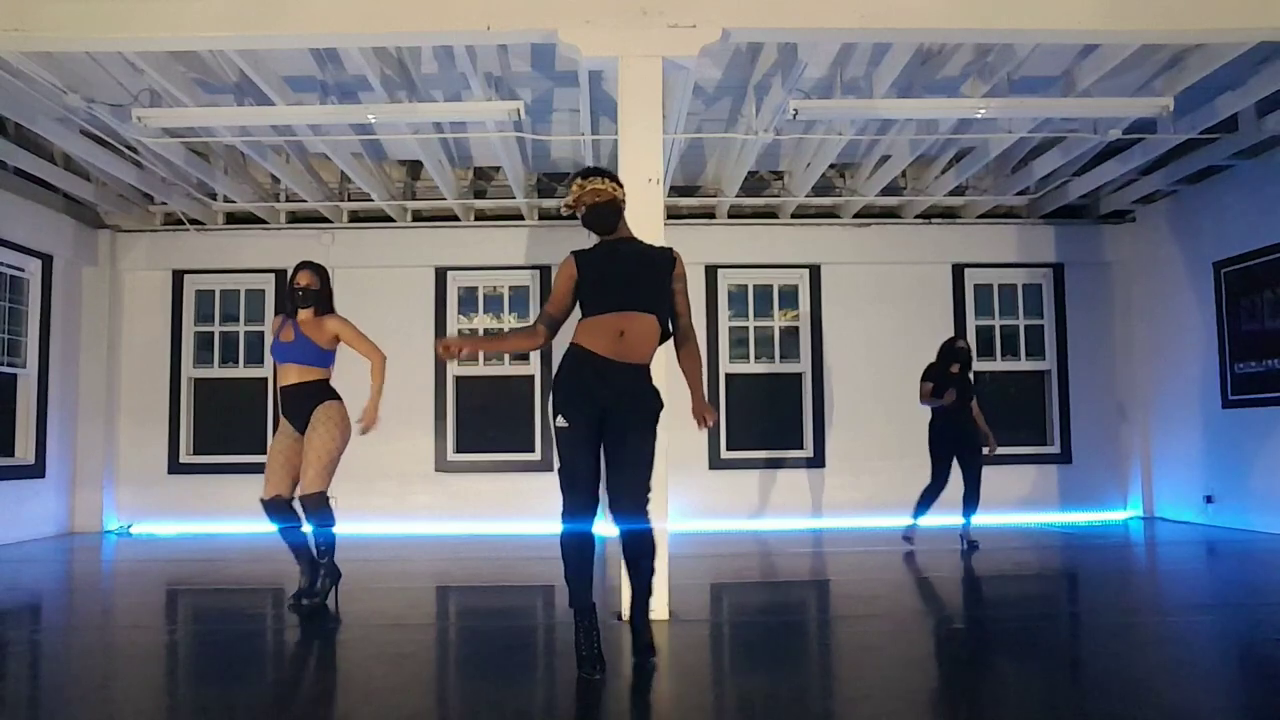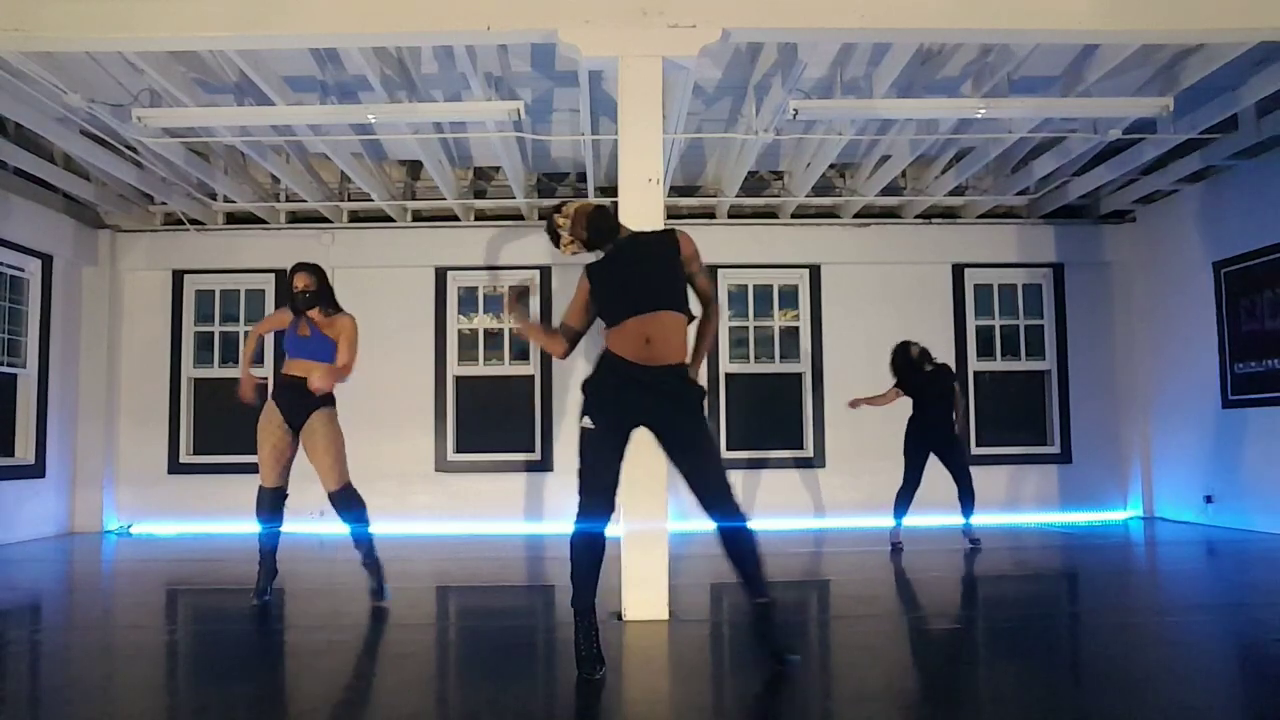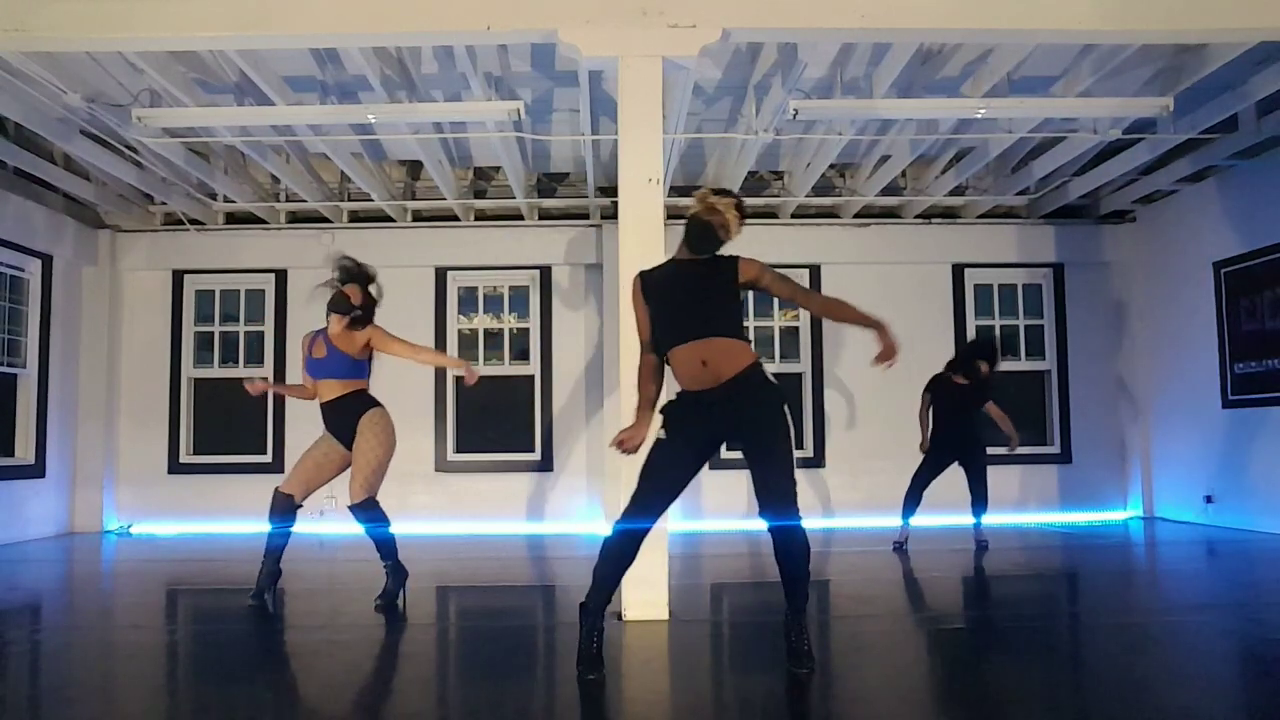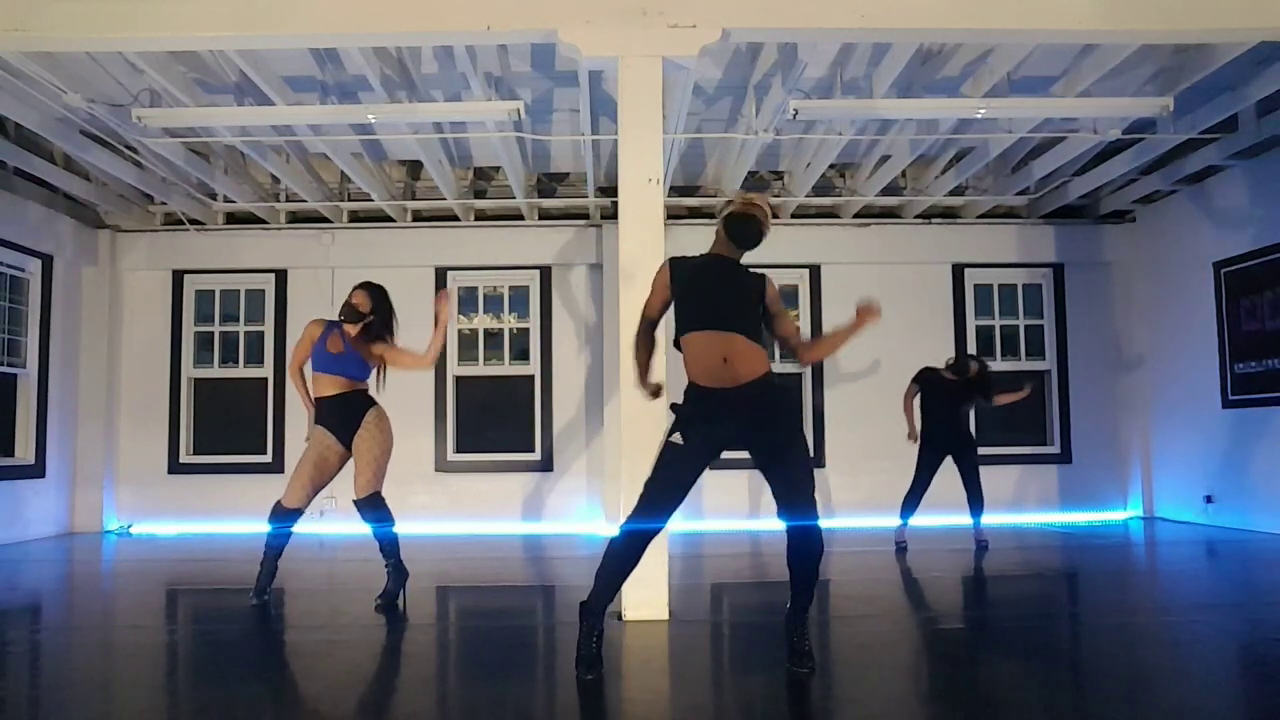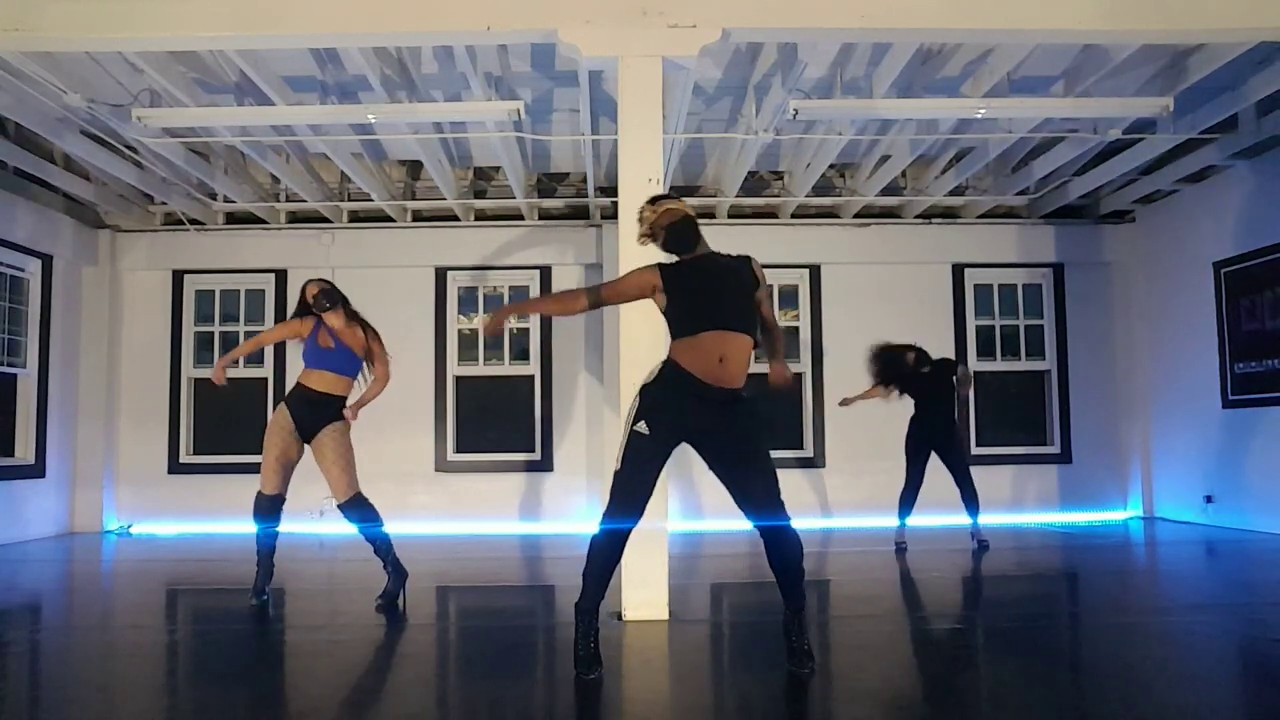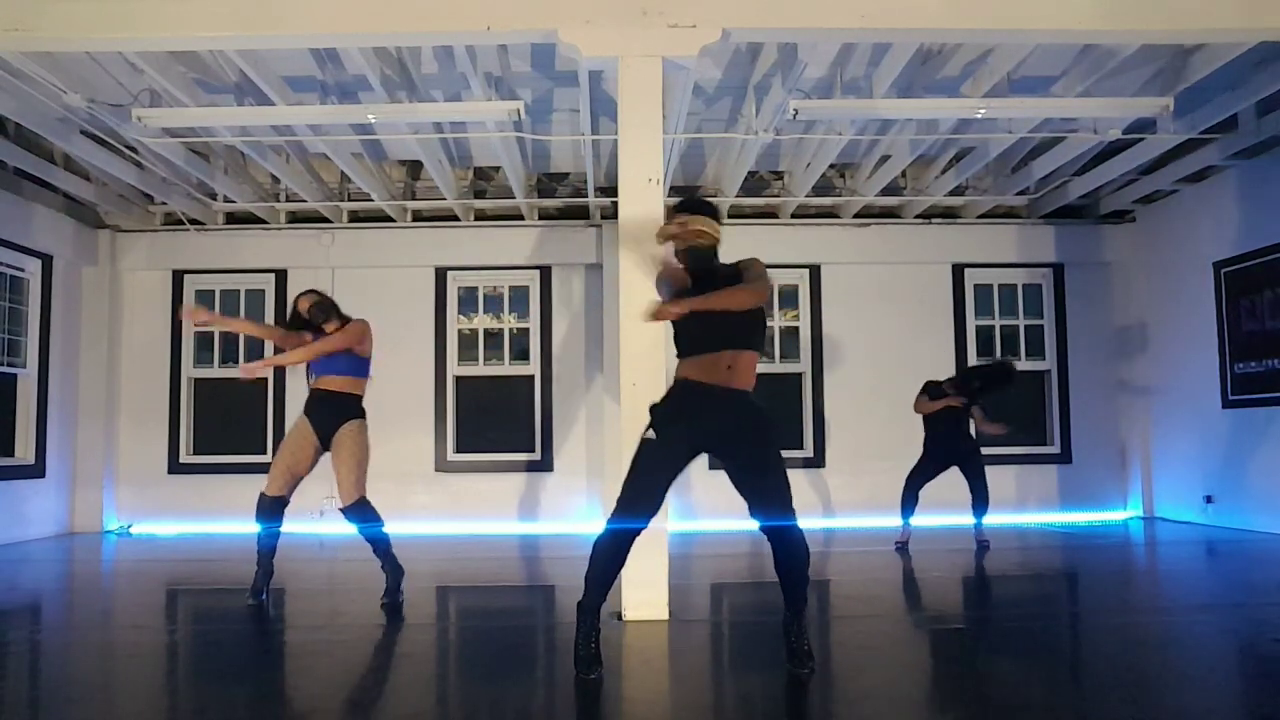
dt=0.5s
person 1, frame 1
left shoulder: (667, 261)
right shoulder: (578, 263)
left elbow: (684, 333)
right elbow: (540, 333)
left wrist: (697, 395)
right wrist: (477, 344)
left hip: (634, 389)
right hip: (579, 379)
left knee: (628, 507)
right knee: (578, 507)
left ankle: (639, 616)
right ankle: (584, 621)
person 1, frame 2
left shoulder: (673, 243)
right shoulder: (593, 276)
left elbow: (710, 305)
right elbow: (561, 343)
left wrist: (697, 362)
right wrist: (521, 322)
left hip: (674, 388)
right hip: (614, 387)
left knee: (720, 503)
right knee: (594, 511)
left ankle: (762, 609)
right ankle: (585, 623)
person 1, frame 3
left shoulder: (736, 269)
right shoulder: (647, 283)
left elbow: (810, 299)
right elbow: (650, 357)
left wrist: (876, 326)
right wrist: (643, 421)
left hip: (752, 397)
right hip: (692, 410)
left knee: (781, 515)
right knee: (637, 516)
left ankle: (797, 623)
right ankle: (592, 619)
person 1, frame 4
left shoulder: (761, 285)
right shoulder: (676, 271)
left elbow: (803, 352)
right elbow: (648, 327)
left wrist: (856, 326)
right wrist: (644, 377)
left hip: (766, 404)
right hip: (702, 409)
left knee: (803, 519)
right knee: (647, 518)
left ankle: (797, 625)
right ankle: (592, 615)
person 1, frame 5
left shoulder: (747, 268)
right shoulder: (659, 277)
left elbow: (769, 323)
right elbow: (586, 298)
left wrist: (778, 360)
right wrist: (516, 307)
left hip: (730, 408)
right hip: (670, 397)
left knee: (773, 519)
right knee: (622, 515)
left ankle: (796, 623)
right ankle: (587, 623)
person 1, frame 6
left shoulder: (745, 272)
right shoulder: (676, 276)
left elbow: (757, 294)
right elbow: (666, 286)
left wrist: (690, 305)
left hip: (742, 414)
right hip: (684, 408)
left knee: (782, 522)
right knee: (628, 517)
left ankle: (796, 626)
right ankle: (588, 620)
person 2, frame 1
left shoulder: (332, 324)
right shoulder: (279, 323)
left elbow: (377, 357)
left wrist: (373, 404)
left hip: (324, 409)
right hip: (291, 417)
left knee: (311, 493)
right knee: (273, 498)
left ankle: (327, 571)
right ankle: (309, 568)
person 2, frame 2
left shoulder: (344, 322)
right shoulder: (289, 318)
left elbow: (342, 369)
right elbow: (256, 334)
left wrist: (325, 378)
right wrist: (246, 372)
left hip: (319, 409)
right hip: (281, 404)
left knee: (338, 486)
right knee: (270, 487)
left ankle: (371, 562)
right ankle: (267, 570)
person 2, frame 3
left shoulder: (364, 334)
right shoulder: (310, 340)
left elbow: (412, 351)
left wrist: (456, 363)
right wrist: (272, 387)
left hip: (368, 420)
right hip: (335, 432)
left knee: (360, 499)
right knee: (286, 494)
left ankle: (394, 572)
right ankle: (268, 572)
person 2, frame 4
left shoulder: (377, 347)
right shoulder: (319, 329)
left elbow: (426, 361)
right elbow: (295, 366)
left wrist: (442, 317)
right wrist: (311, 409)
left hip: (367, 418)
right hip: (328, 427)
left knee: (367, 496)
right knee: (291, 501)
left ankle: (396, 573)
right ankle: (266, 573)
person 2, frame 5
left shoulder: (365, 333)
right shoulder: (308, 326)
left elbow: (382, 376)
right elbow: (263, 338)
left wrist: (358, 405)
right wrist: (225, 360)
left hip: (331, 419)
right hip: (293, 411)
left knee: (349, 496)
right knee: (270, 492)
left ankle: (394, 570)
right ankle: (263, 574)
person 2, frame 6
left shoulder: (358, 328)
right shoulder: (303, 339)
left elbow: (326, 347)
right elbow: (259, 331)
left wrist: (269, 363)
right wrist: (212, 319)
left hip: (347, 420)
right hip: (313, 418)
left knee: (352, 501)
right knee: (273, 494)
left ankle: (391, 569)
right ankle: (262, 573)
person 3, frame 1
left shoulder: (966, 379)
right shoulder: (934, 371)
left elbow: (975, 411)
right elbow: (923, 398)
left wrist: (988, 434)
right wrist: (941, 401)
left hip: (968, 435)
right hip: (942, 433)
left knee: (973, 483)
right knee: (938, 482)
left ankle: (966, 529)
right ankle: (914, 523)
person 3, frame 2
left shoulder: (944, 371)
right shoulder: (911, 379)
left elbow: (957, 395)
right elbow: (889, 396)
left wrist: (960, 419)
right wrist: (862, 401)
left hip: (946, 434)
right hip: (919, 435)
left knee: (965, 480)
right knee: (911, 483)
left ankle: (968, 525)
right ankle: (896, 528)
person 3, frame 3
left shoulder: (977, 390)
right shoulder: (939, 382)
left elbow: (997, 414)
right elbow: (924, 408)
left wrist: (1013, 436)
right wrist: (925, 438)
left hip: (971, 446)
right hip: (941, 445)
left knee: (979, 490)
right knee: (917, 484)
left ankle: (978, 528)
right ankle: (905, 527)
person 3, frame 4
left shoulder: (965, 387)
right shoulder: (928, 375)
left elbow: (992, 399)
right elbow: (909, 396)
left wrist: (1022, 393)
right wrist: (912, 426)
left hip: (961, 440)
right hip: (932, 440)
left knee: (973, 487)
right knee: (919, 486)
left ankle: (977, 528)
right ankle: (902, 527)
person 3, frame 5
left shoulder: (943, 366)
right shoulder: (908, 378)
left elbow: (965, 374)
right elbow: (882, 388)
left wrist: (964, 386)
right wrist: (854, 399)
left hip: (948, 434)
right hip: (920, 435)
left knee: (965, 481)
right knee: (913, 484)
left ankle: (975, 526)
right ankle: (901, 528)
person 3, frame 6
left shoulder: (968, 398)
right shoulder: (933, 387)
left elbow: (982, 423)
right elbow: (919, 407)
left wrist: (994, 428)
right wrist: (947, 402)
left hip: (965, 448)
right hip: (935, 450)
left knee: (980, 491)
right knee: (912, 485)
left ankle: (978, 528)
right ankle: (906, 528)
